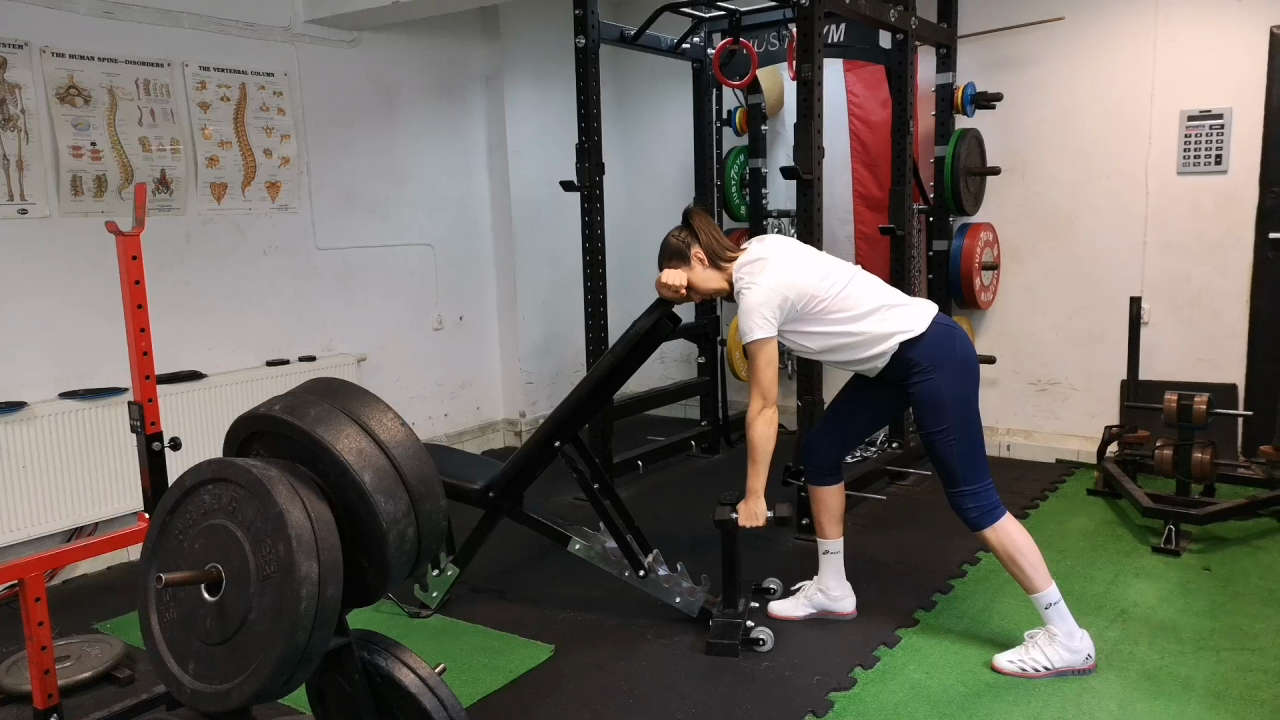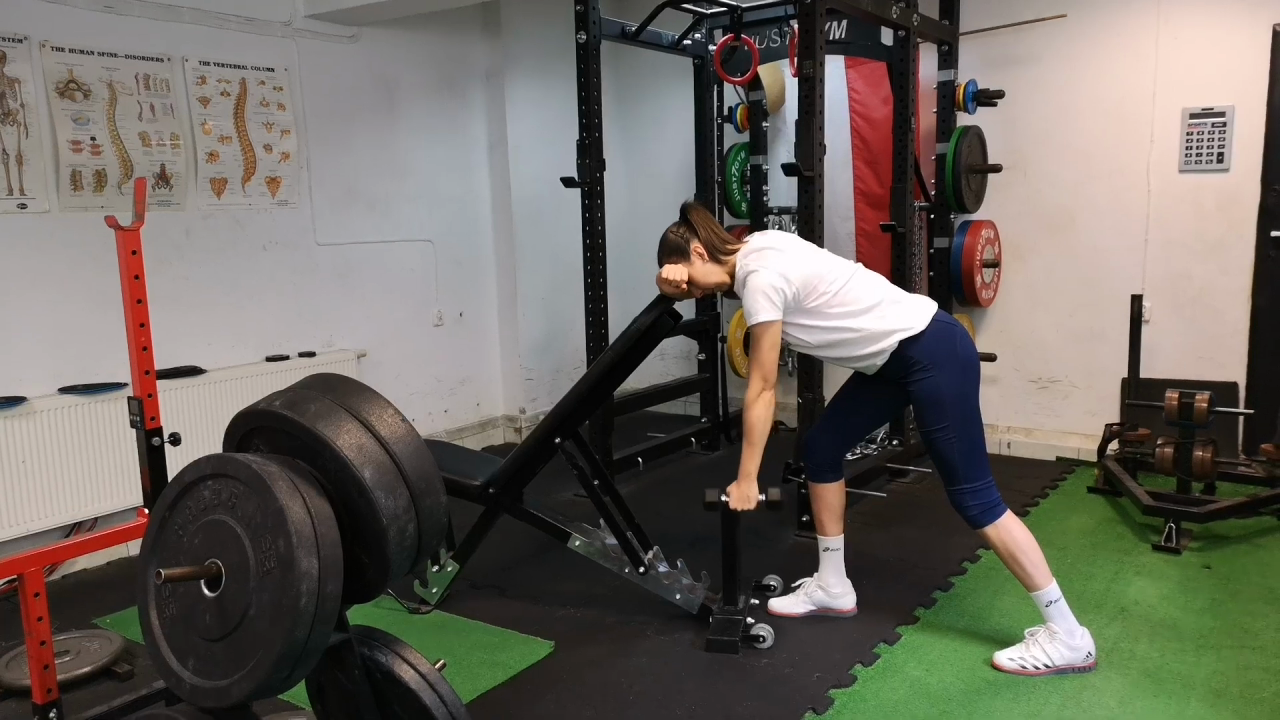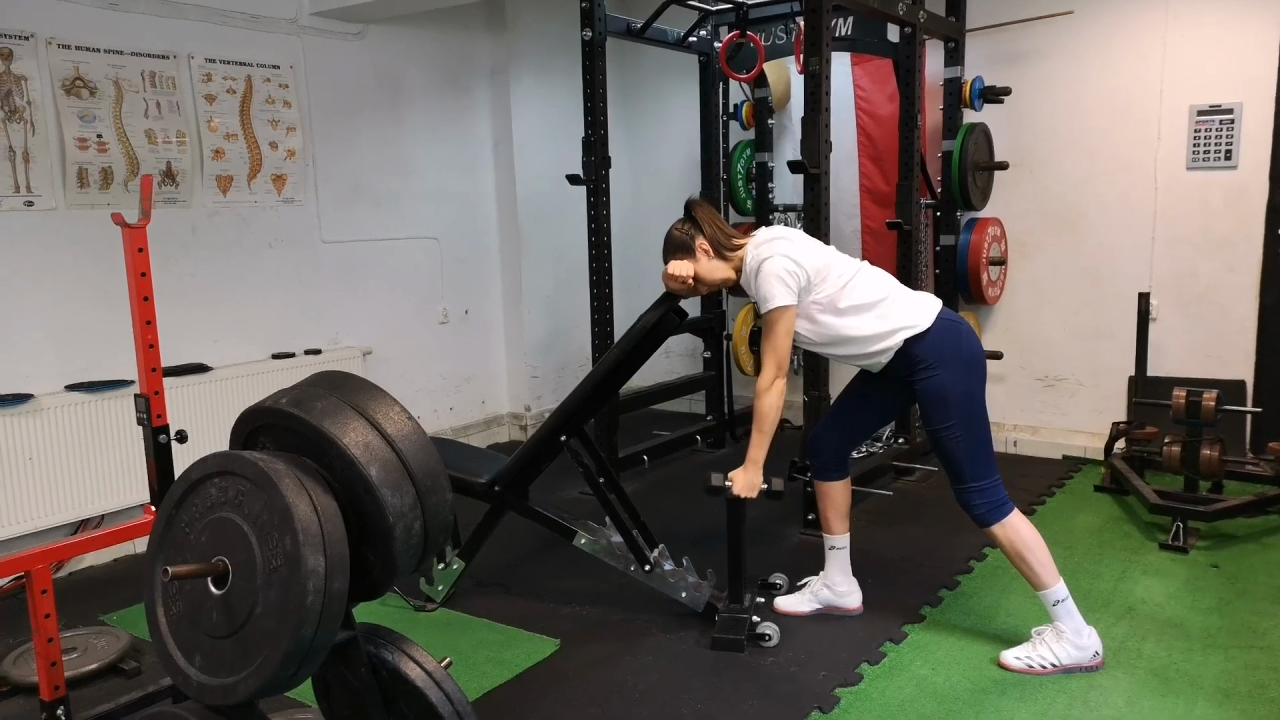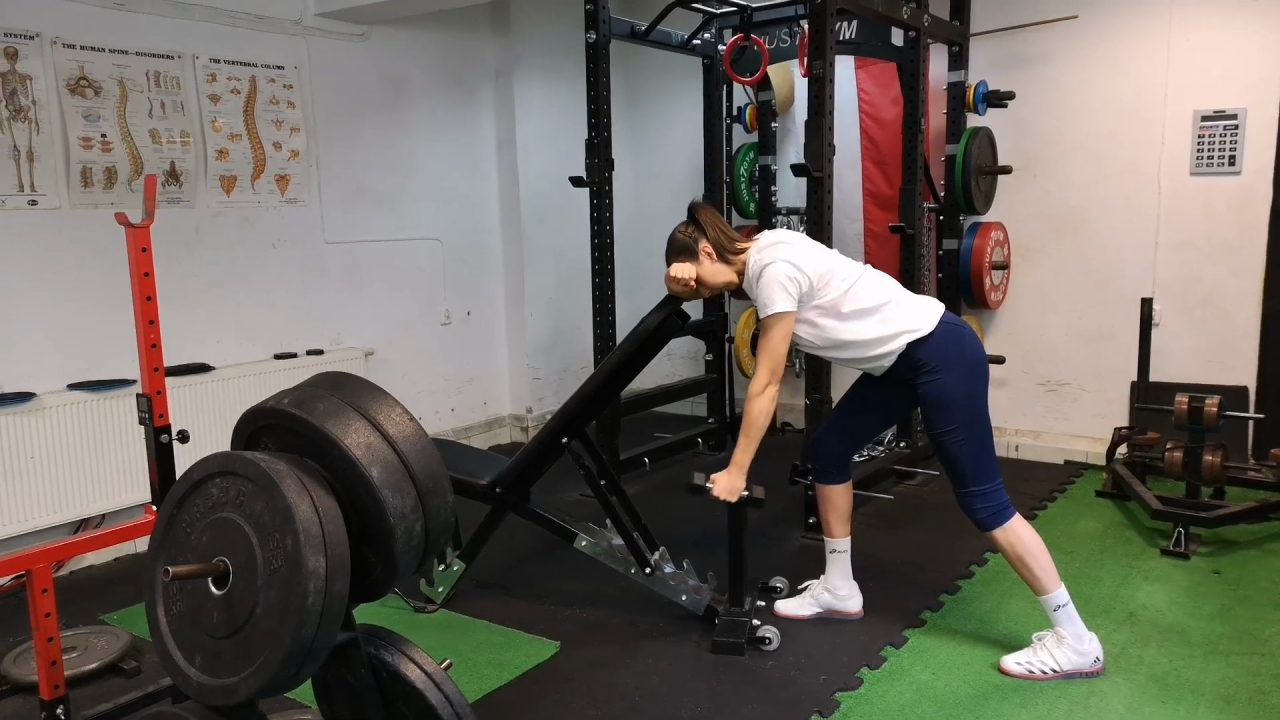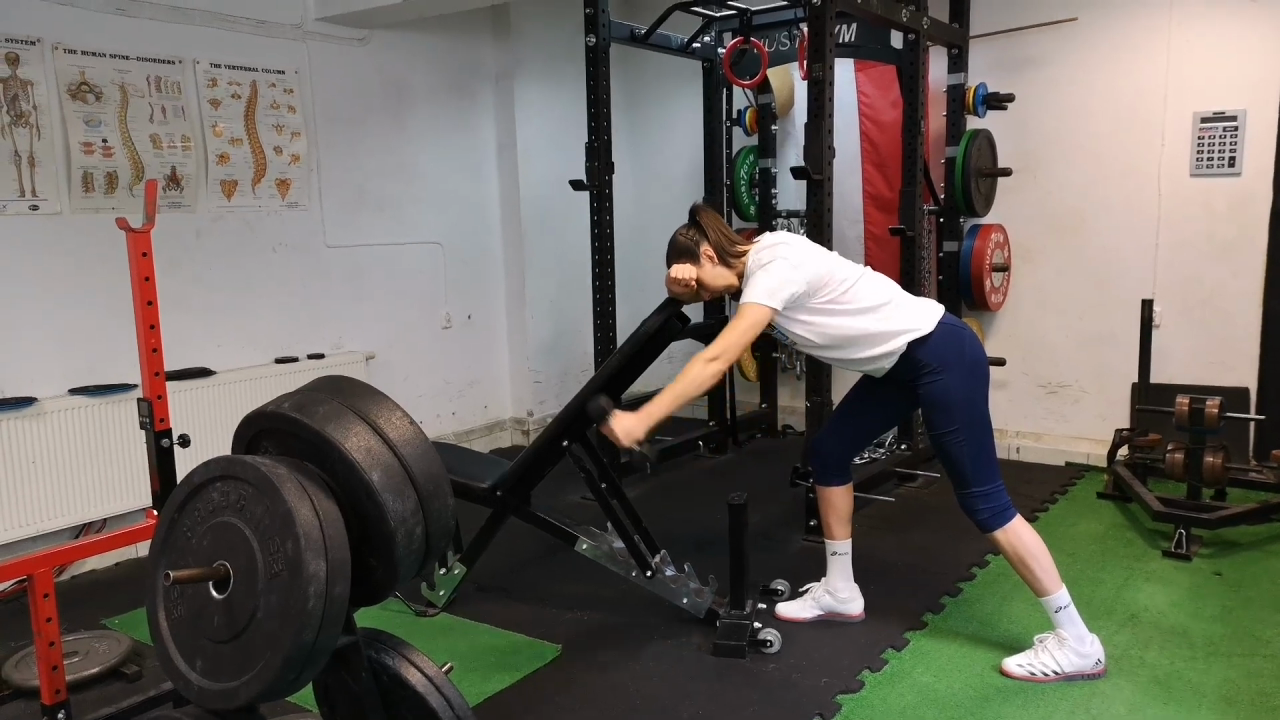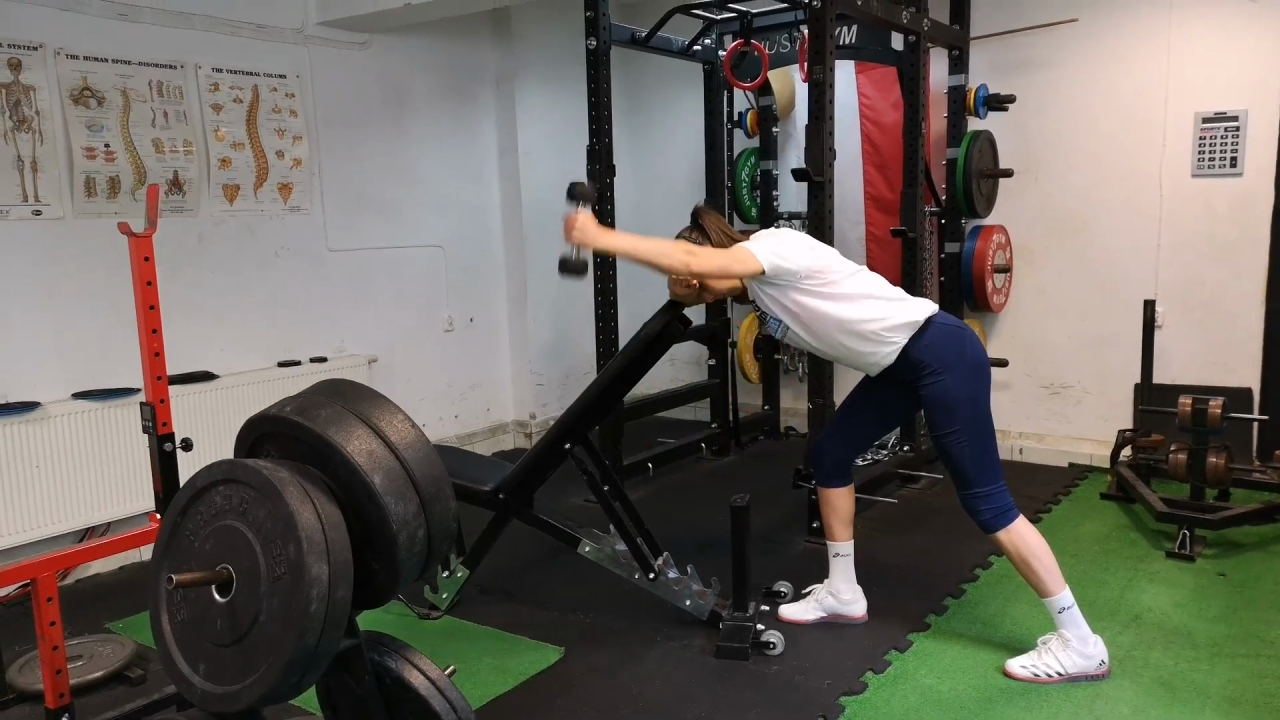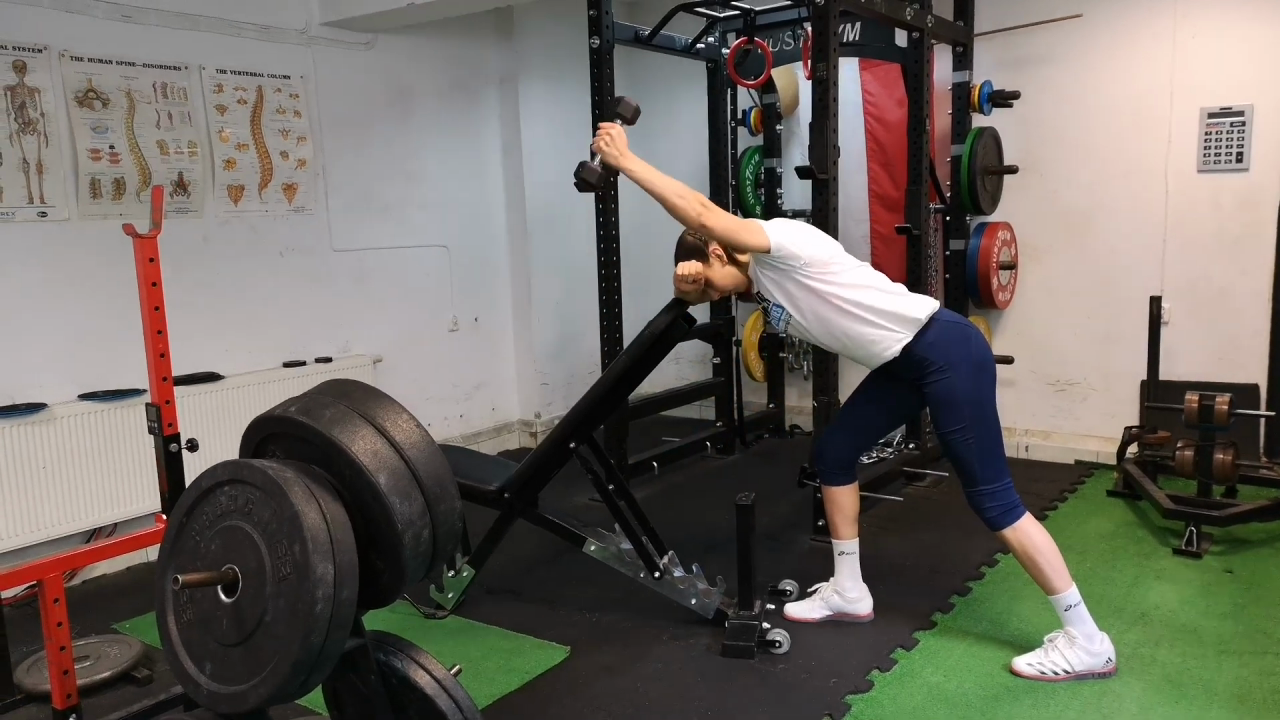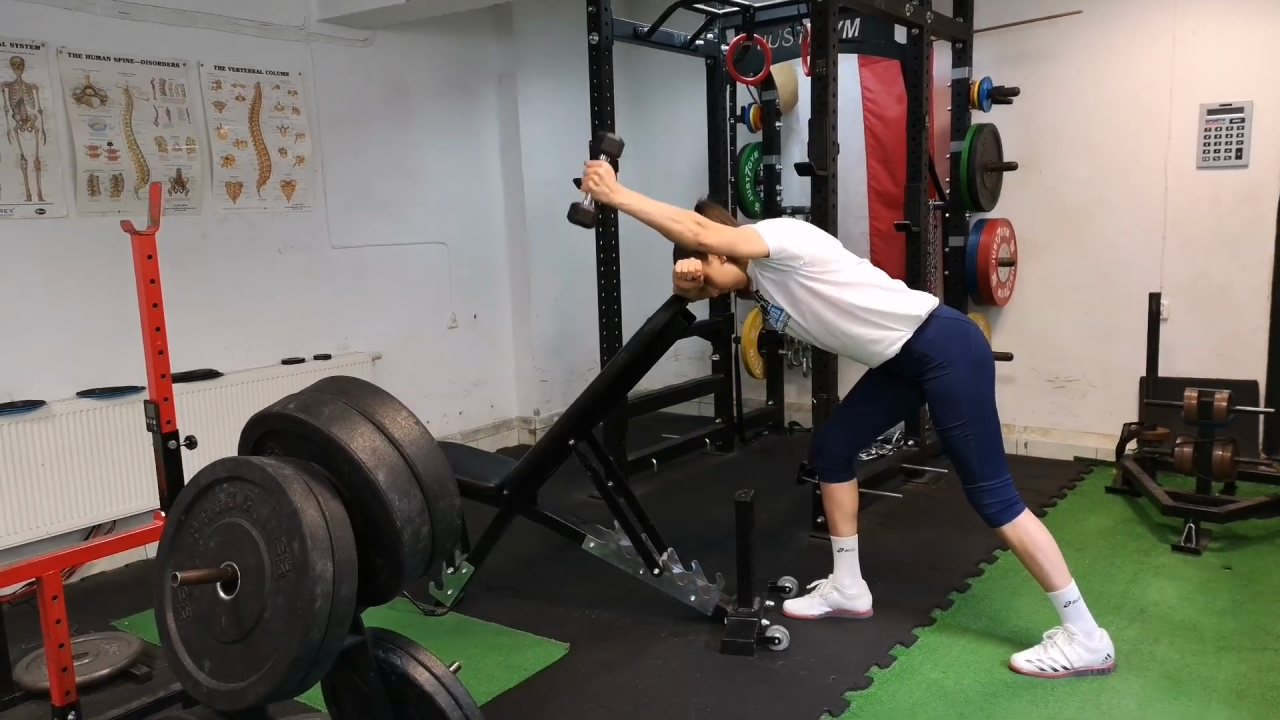
dt=0.4s
person 1, frame 1
left shoulder: (757, 291)
right shoulder: (752, 255)
left elbow: (763, 407)
left wrist: (754, 495)
right wrist: (675, 285)
left hip: (932, 355)
right hip: (897, 356)
left knee: (971, 497)
right knee: (820, 451)
left ankle: (1067, 638)
right ankle: (832, 590)
person 1, frame 2
left shoulder: (761, 277)
right shoulder: (752, 251)
left elbow: (762, 390)
left wrist: (747, 479)
right wrist: (674, 279)
left hip: (932, 352)
right hip: (896, 355)
left knee: (972, 495)
right knee: (821, 449)
left ankle: (1067, 636)
right ankle: (833, 587)
person 1, frame 3
left shoulder: (771, 265)
right shoulder: (755, 251)
left elbow: (774, 376)
left wrist: (753, 466)
right wrist: (680, 278)
left hip: (937, 349)
right hip: (898, 354)
left knee: (979, 493)
right knee: (826, 447)
left ankle: (1074, 636)
right ankle: (838, 585)
person 1, frame 4
left shoulder: (774, 270)
right shoulder: (758, 254)
left elbow: (765, 385)
left wrist: (737, 471)
right wrist: (682, 279)
left hip: (940, 354)
right hip: (902, 357)
left knee: (981, 498)
right knee: (827, 450)
left ankle: (1075, 641)
right ankle: (839, 588)
person 1, frame 5
left shoulder: (774, 268)
right shoulder: (755, 256)
left elbow: (717, 359)
right elbow: (692, 291)
left wrist: (641, 420)
right wrist: (684, 282)
left hip: (942, 355)
right hip: (900, 361)
left knee: (983, 499)
right knee: (828, 453)
left ankle: (1077, 642)
right ankle: (840, 591)
person 1, frame 6
left shoulder: (773, 248)
right shoulder: (754, 273)
left elbow: (696, 263)
left wrist: (602, 239)
right wrist: (688, 280)
left hip: (940, 355)
right hip: (900, 364)
left knee: (985, 501)
right knee: (829, 454)
left ankle: (1080, 644)
right ankle: (843, 593)
person 1, frame 7
left shoulder: (778, 242)
right shoulder: (759, 283)
left elbow: (703, 214)
right elbow: (692, 290)
left wrist: (625, 161)
right wrist: (689, 280)
left hip: (945, 351)
right hip: (903, 362)
left knee: (991, 498)
right knee: (833, 453)
left ankle: (1086, 640)
right ankle: (849, 590)
person 1, frame 8
left shoulder: (777, 239)
right shoulder: (757, 280)
left elbow: (699, 231)
left wrist: (614, 194)
right wrist: (688, 275)
left hip: (944, 348)
right hip: (901, 360)
left knee: (990, 493)
right knee: (831, 449)
left ankle: (1086, 636)
right ankle: (848, 586)
